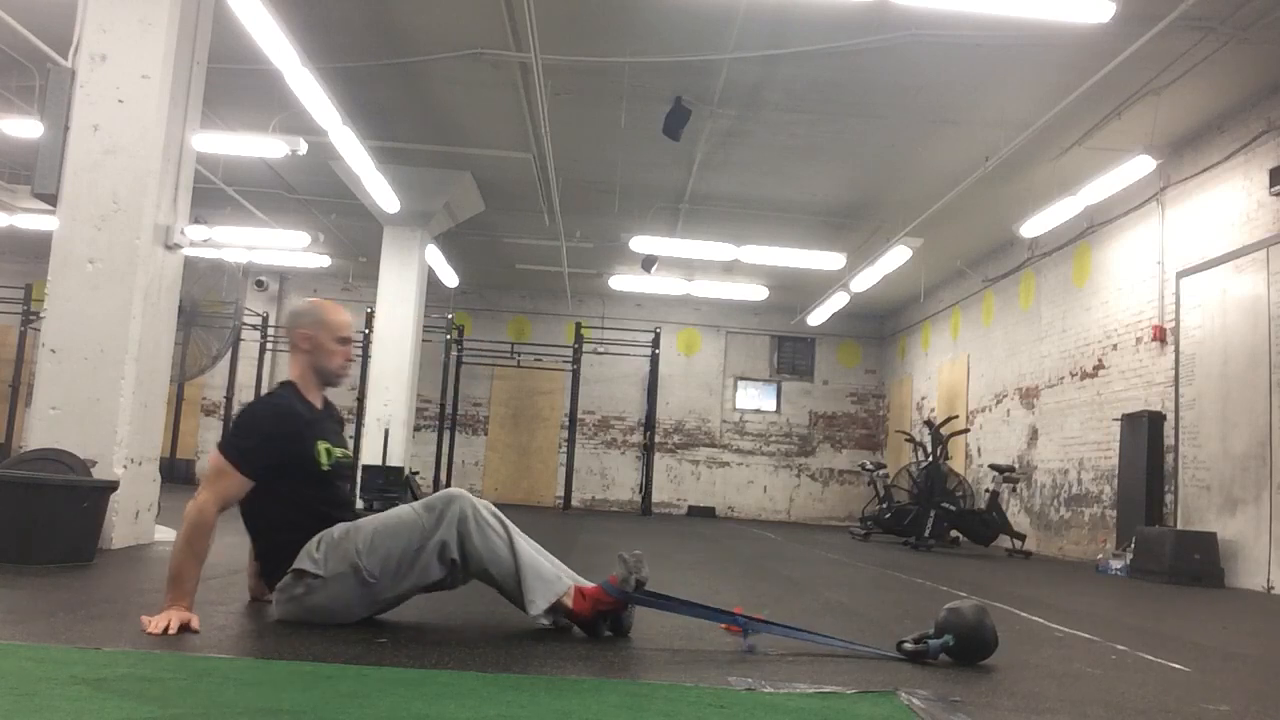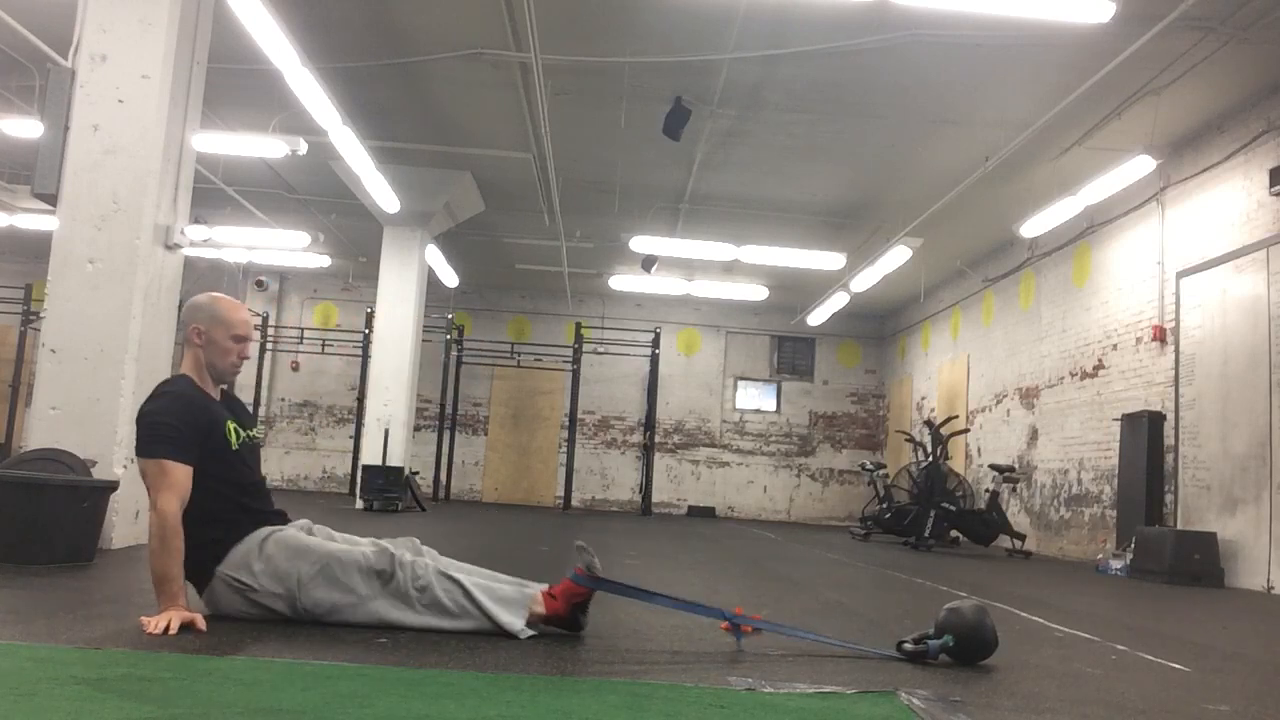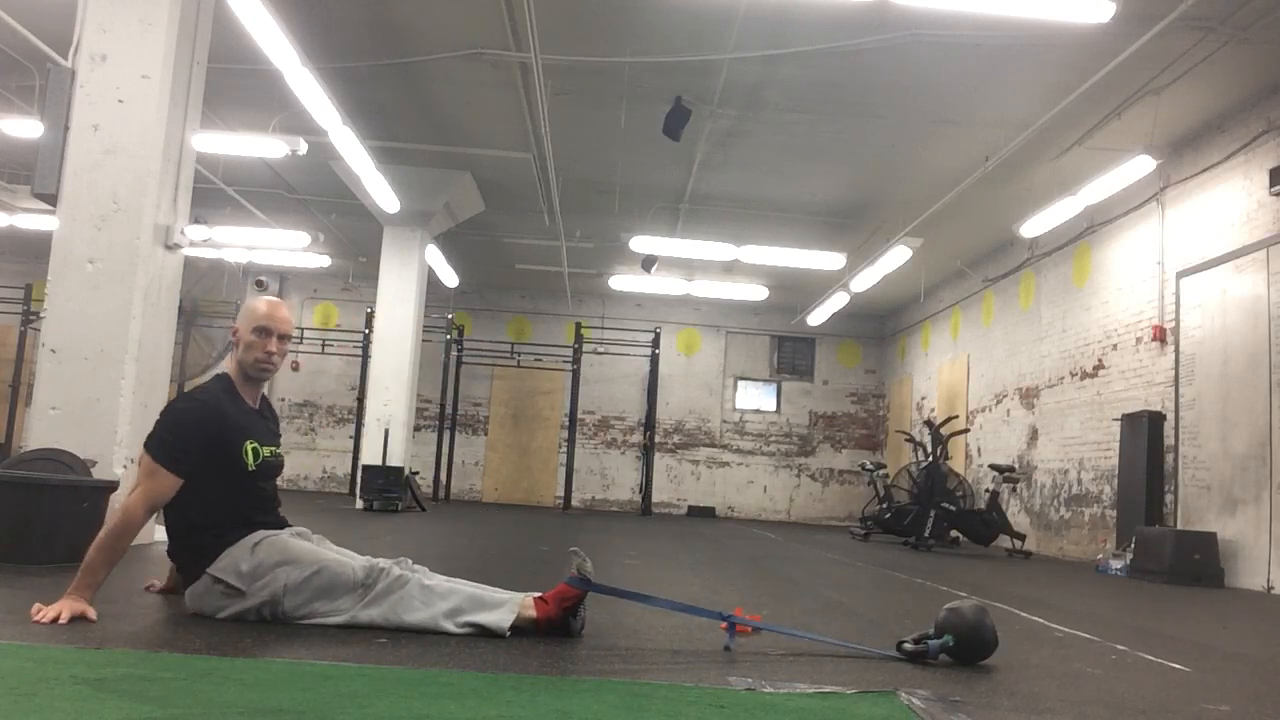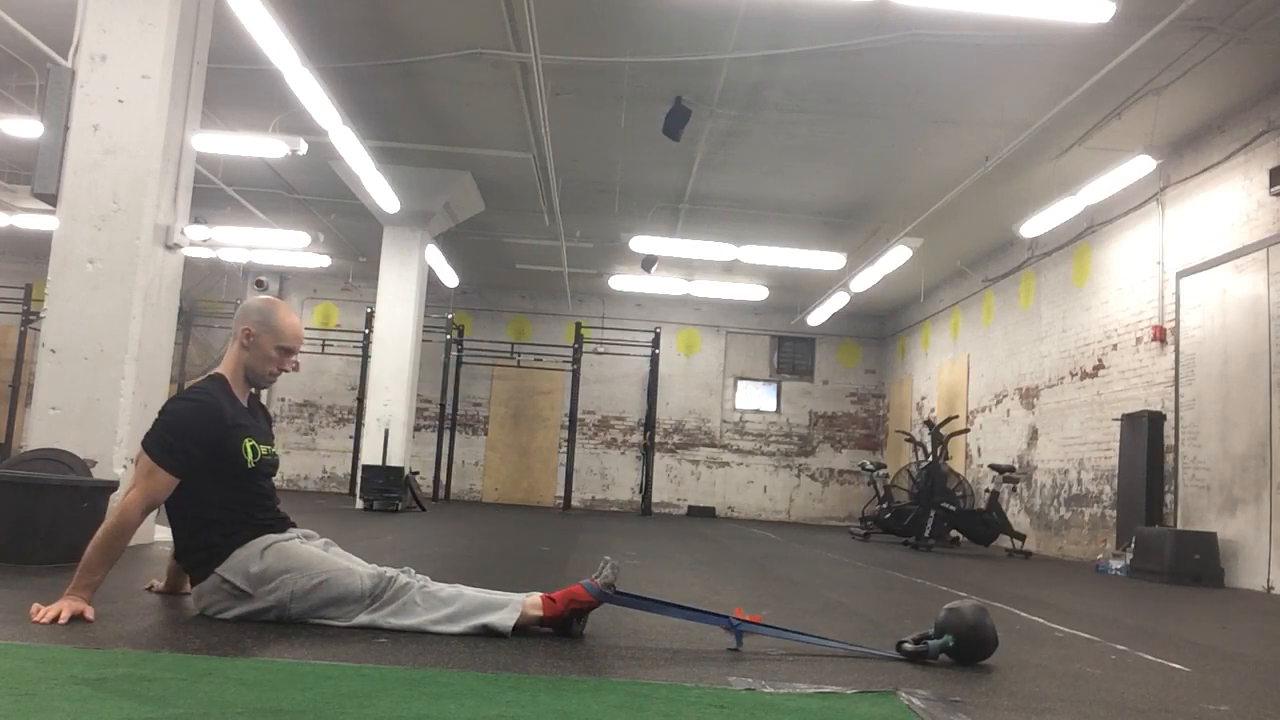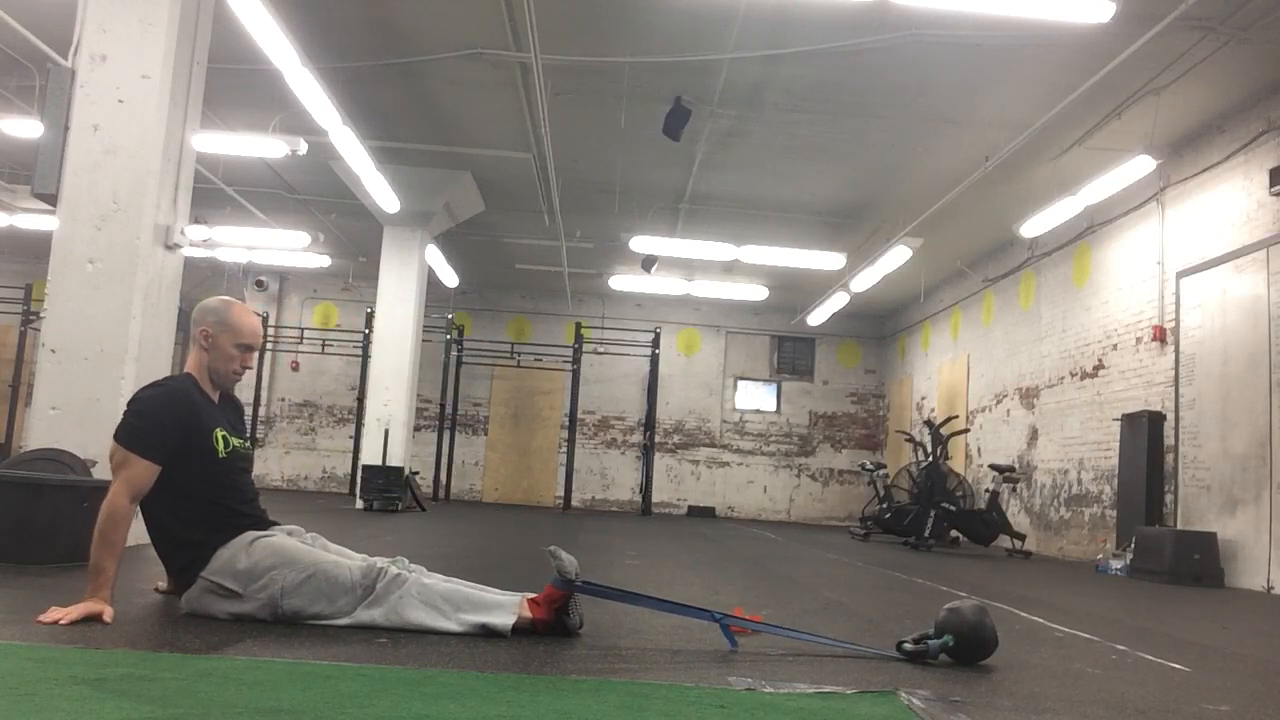
dt=1s
person 1, frame 1
left shoulder: (326, 416)
right shoulder: (271, 416)
right elbow: (205, 505)
left wrist: (260, 581)
right wrist: (178, 603)
left hip: (343, 563)
right hip: (309, 579)
left knee: (466, 518)
right knee: (457, 509)
left ankle: (573, 594)
right ankle: (577, 602)
person 1, frame 2
left shoulder: (227, 405)
right shoulder: (172, 407)
right elbow: (166, 507)
right wrist: (172, 602)
left hip: (276, 536)
right hip: (239, 563)
left knee: (403, 557)
right knee: (388, 573)
left ankle: (543, 601)
right ankle: (545, 606)
person 1, frame 3
left shoulder: (264, 414)
right shoulder: (198, 411)
right elbow: (139, 507)
left wrist: (177, 579)
right wrist: (79, 593)
left hip: (277, 544)
right hip: (230, 568)
left knee: (390, 575)
right knee: (378, 585)
left ankle: (532, 609)
right ankle: (535, 611)
person 1, frame 4
left shoulder: (255, 411)
right shoulder: (196, 410)
right elbow: (136, 504)
left wrist: (175, 580)
right wrist: (77, 594)
left hip: (287, 544)
right hip: (238, 568)
left knee: (395, 585)
right knee: (386, 594)
left ankle: (541, 607)
right ankle: (545, 608)
person 1, frame 5
left shoulder: (228, 406)
right shoulder: (163, 403)
right elbow: (123, 497)
left wrist: (181, 577)
right wrist: (97, 595)
left hip: (269, 539)
right hip: (224, 565)
left knee: (391, 573)
right knee: (377, 587)
left ankle: (530, 607)
right ankle: (532, 612)
